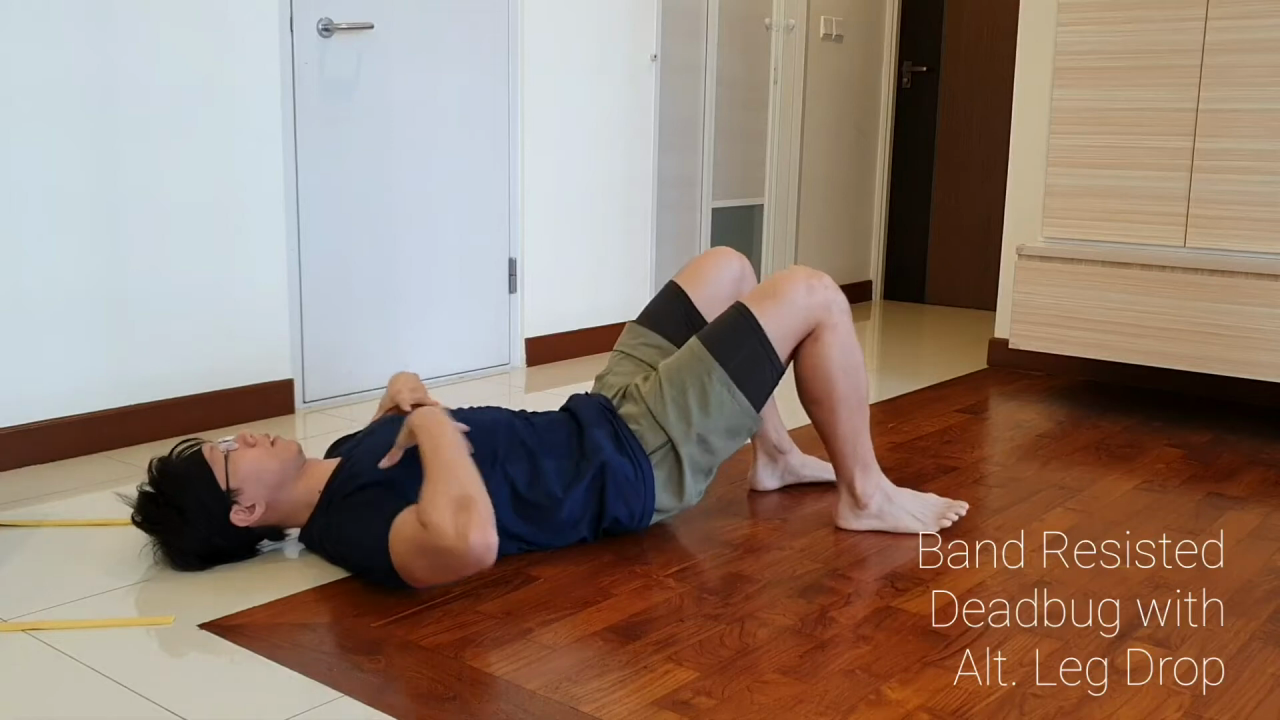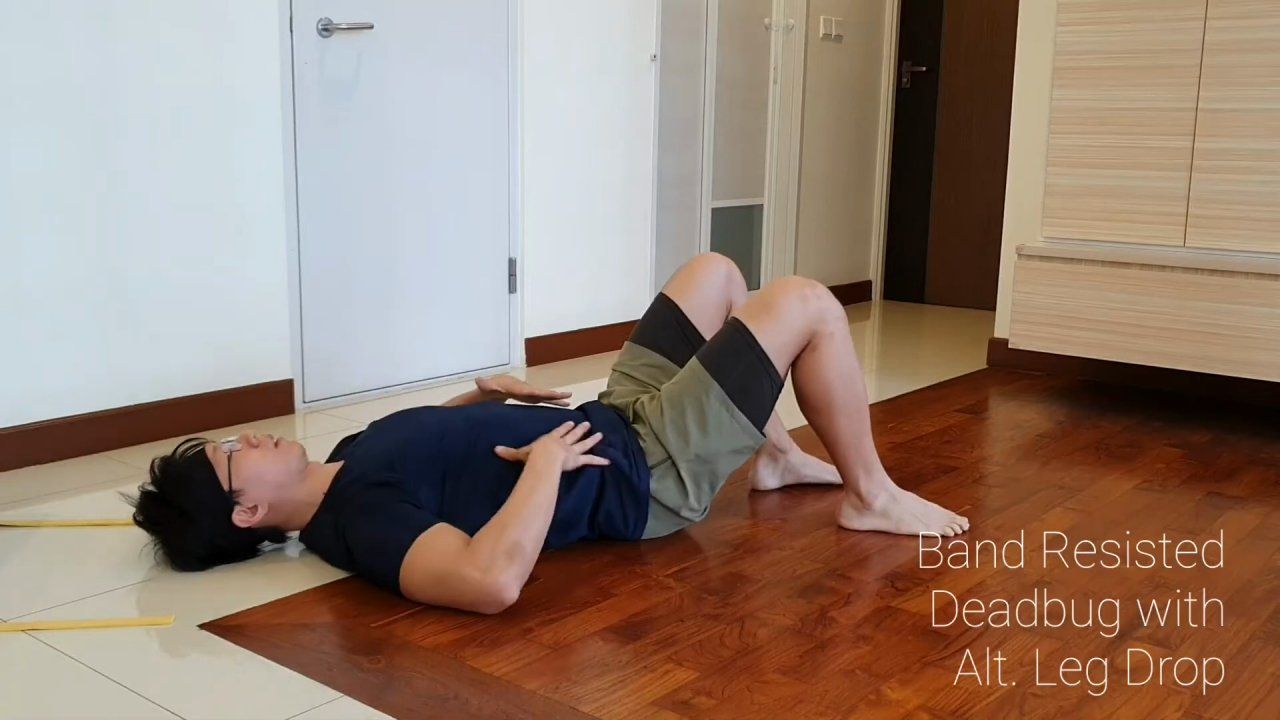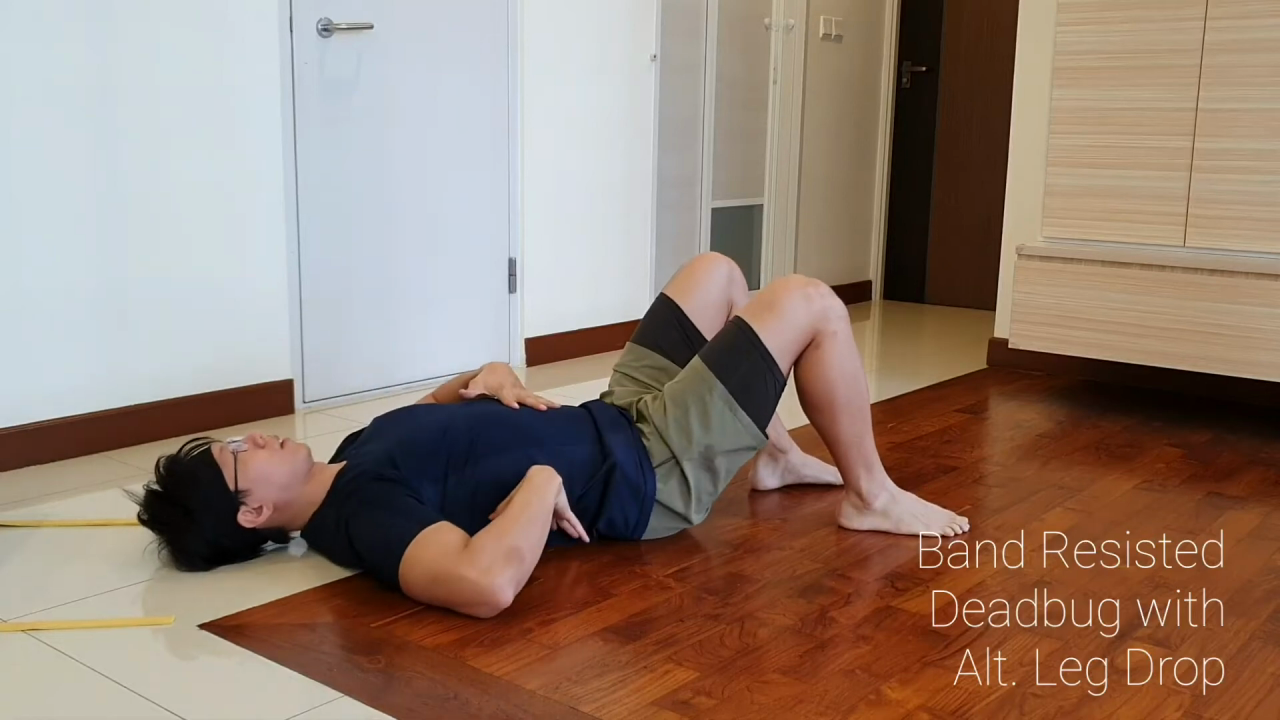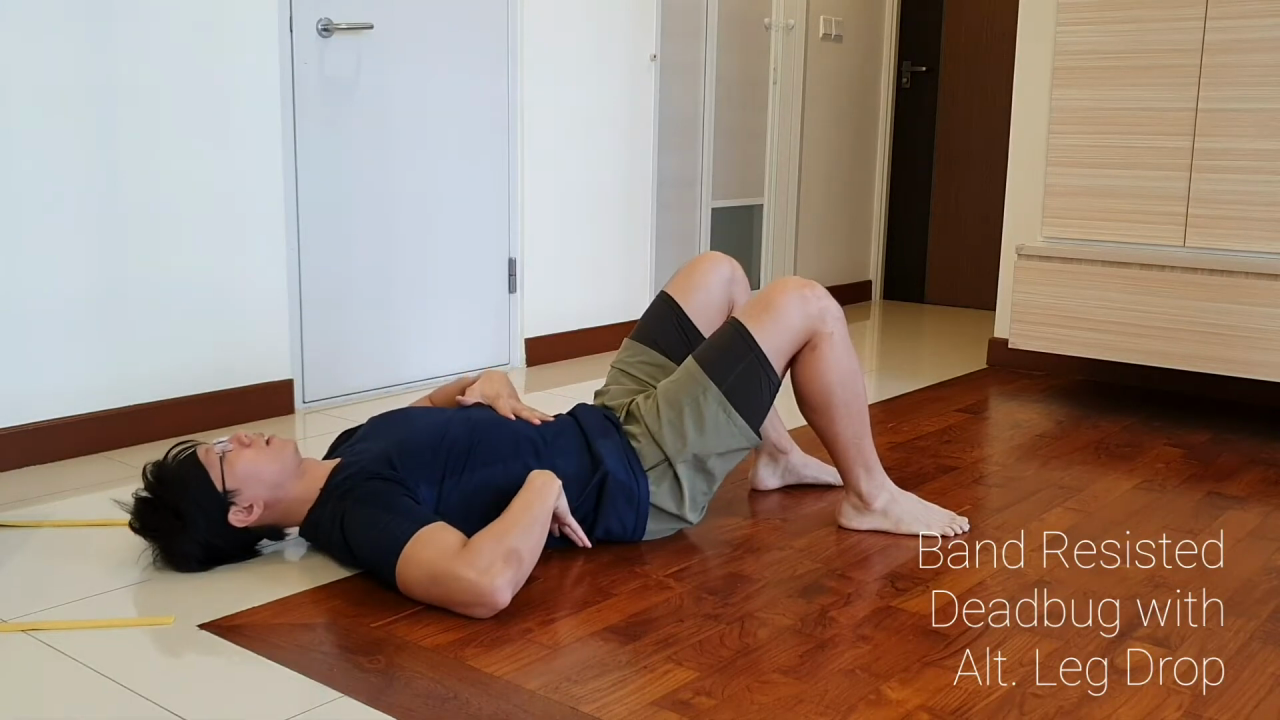
dt=0.5s
person 1, frame 1
left shoulder: (342, 466)
right shoulder: (356, 522)
right elbow: (471, 540)
left wrist: (399, 397)
right wrist: (429, 421)
left hip: (601, 417)
right hip: (639, 460)
left knee: (728, 264)
right knee: (814, 295)
left ankle: (775, 453)
right ankle: (866, 495)
person 1, frame 2
left shoulder: (350, 459)
right shoulder: (358, 520)
right elbow: (493, 581)
left wrist: (487, 391)
right wrist: (546, 457)
left hip: (611, 422)
right hip: (650, 471)
left knee: (715, 271)
right knee: (806, 303)
left ankle: (777, 456)
right ankle: (872, 497)
person 1, frame 3
left shoulder: (355, 457)
right shoulder: (363, 515)
left elbow: (425, 422)
right elbow: (487, 583)
left wrist: (484, 378)
right wrist: (543, 480)
left hip: (614, 420)
right hip: (653, 470)
left knee: (717, 272)
right knee: (811, 303)
left ankle: (777, 456)
right ankle: (871, 496)
person 1, frame 4
left shoulder: (349, 452)
right shoulder: (356, 509)
right elbow: (483, 585)
left wrist: (481, 385)
right wrist: (543, 484)
left hip: (608, 422)
right hip: (645, 472)
left knee: (718, 271)
right knee: (807, 304)
left ankle: (779, 456)
right ankle: (872, 495)
